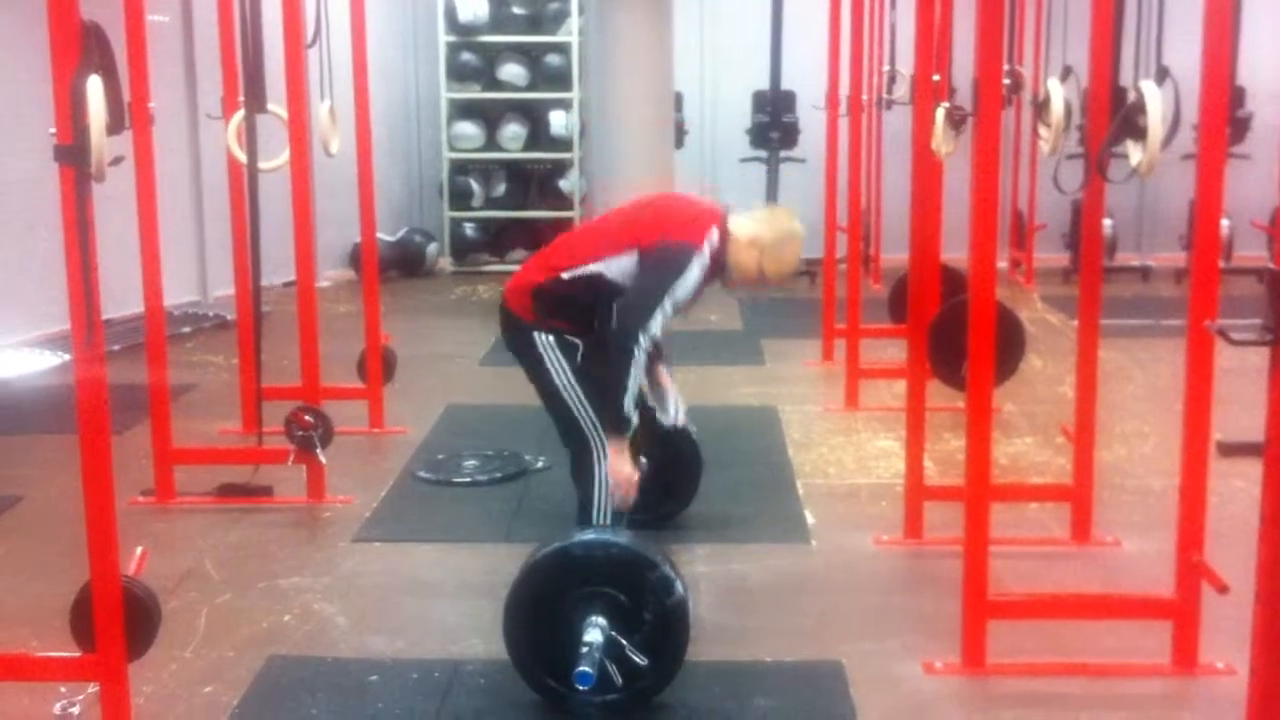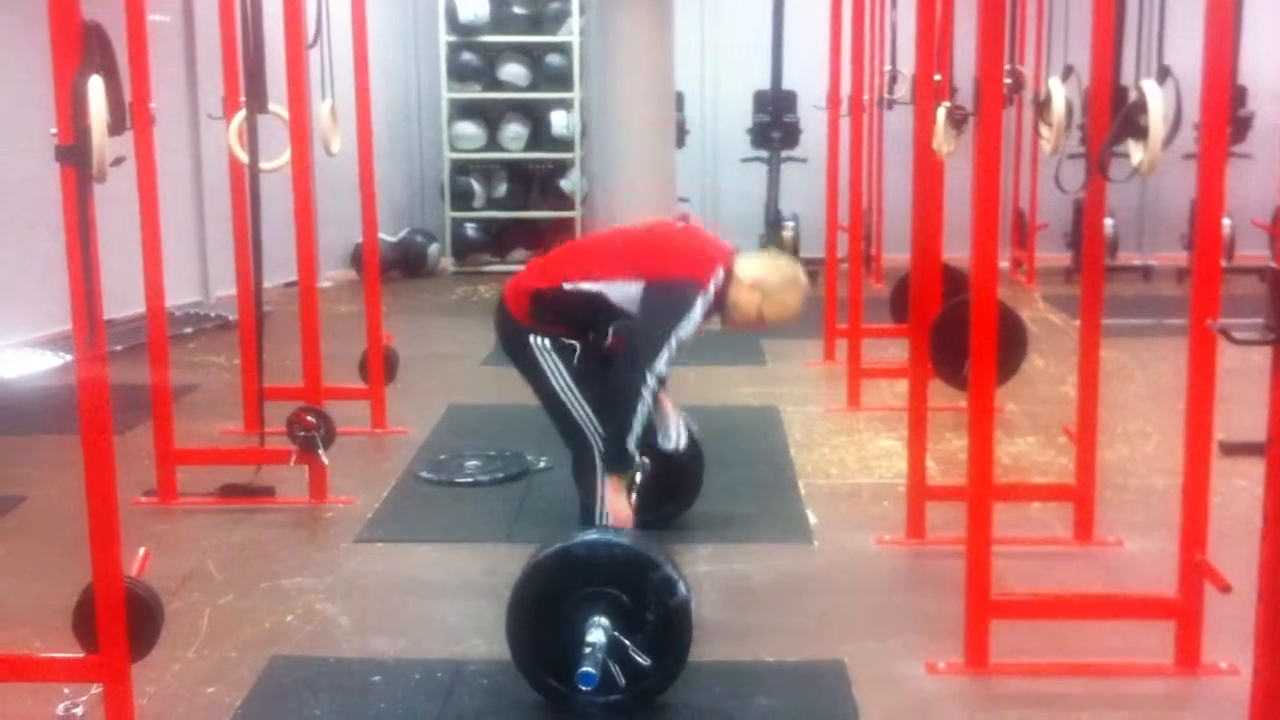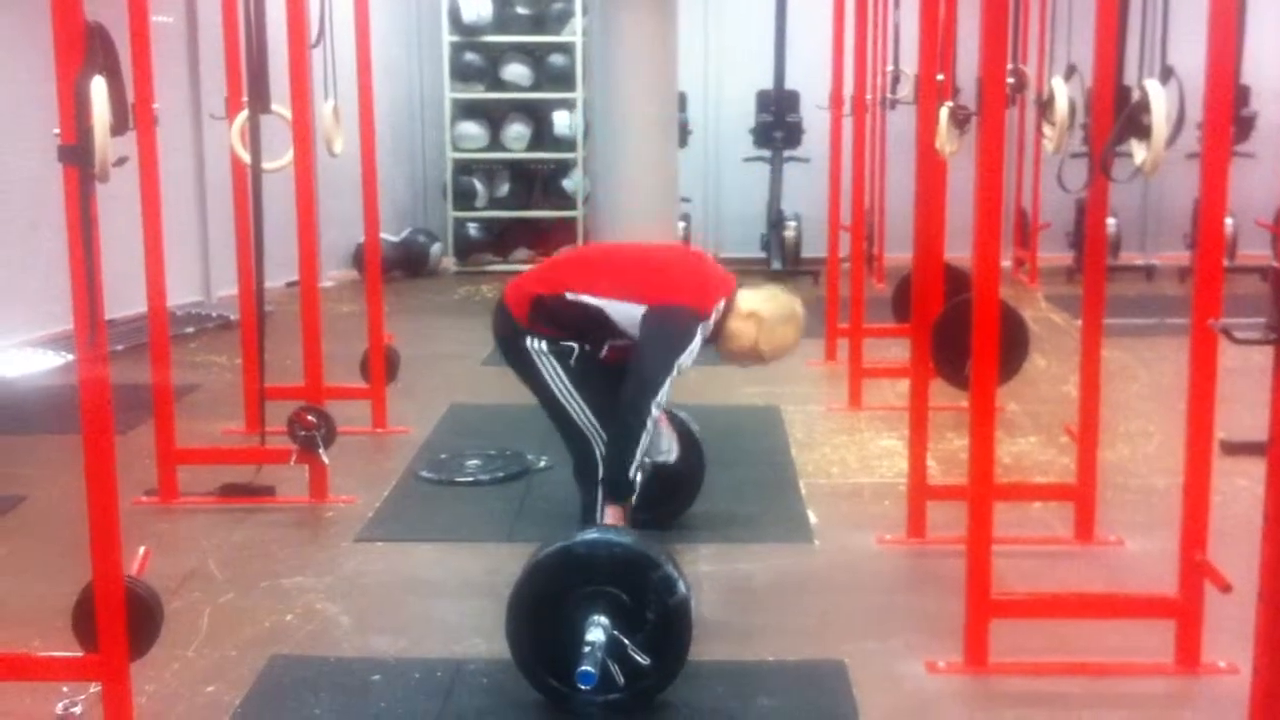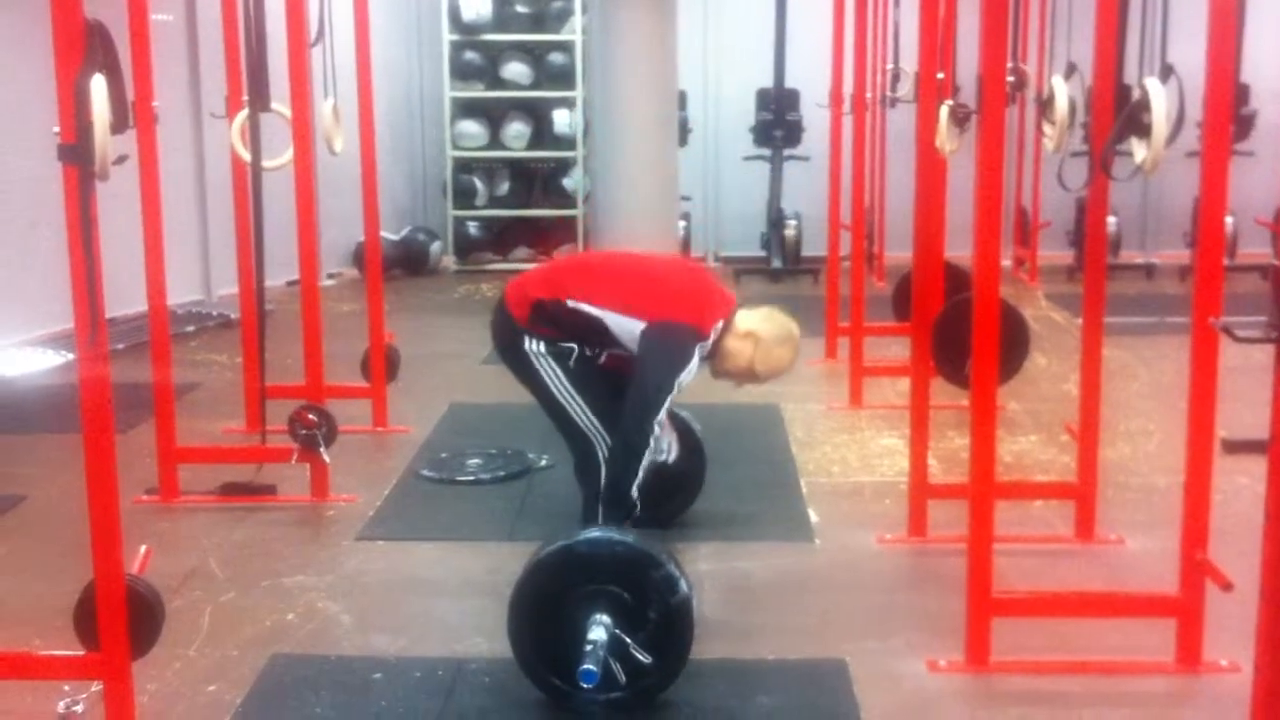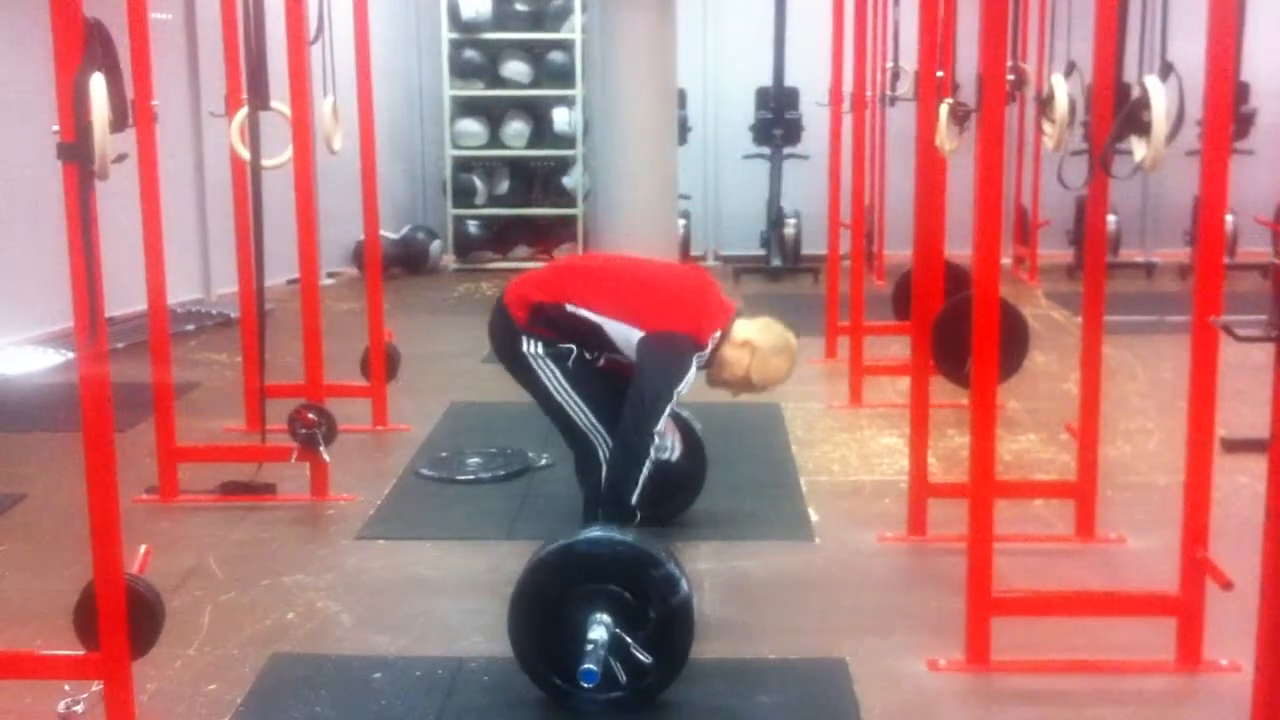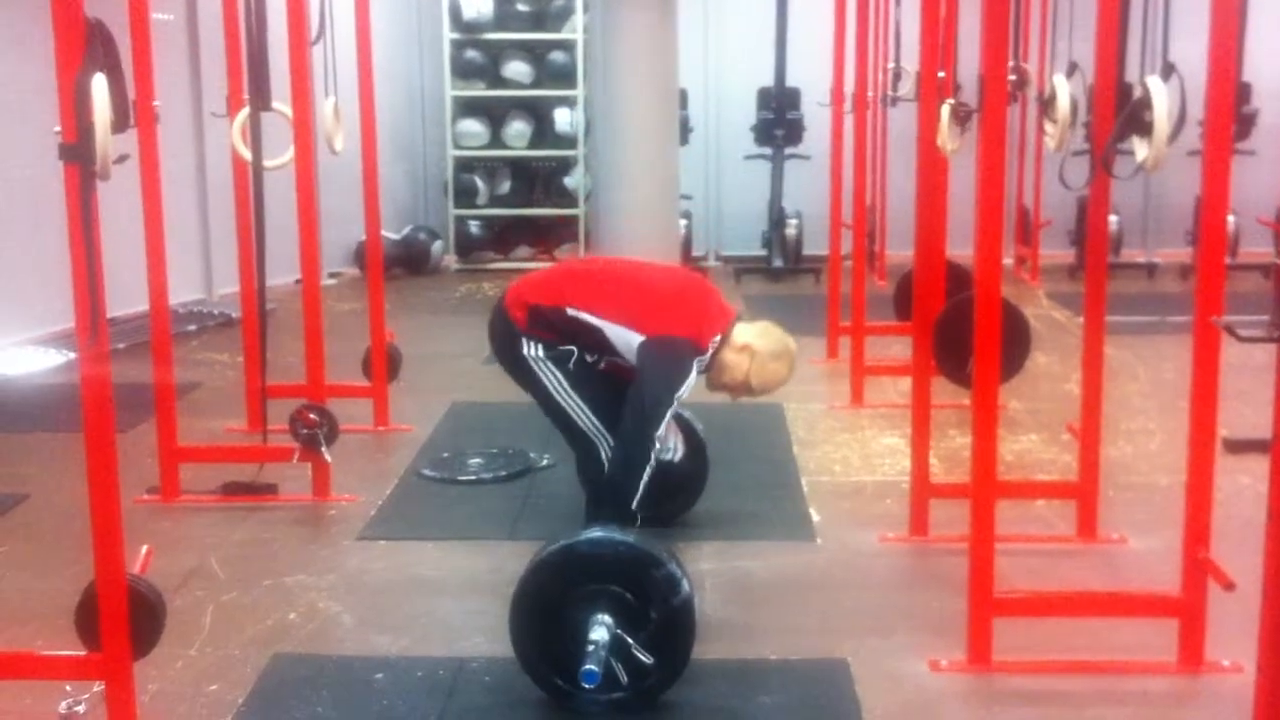
dt=0.1s
person 1, frame 1
left shoulder: (705, 227)
right shoulder: (692, 251)
right elbow: (632, 337)
left wrist: (657, 368)
right wrist: (618, 442)
left hip: (565, 310)
right hip: (537, 316)
right knee: (598, 444)
person 1, frame 2
left shoulder: (705, 258)
right shoulder: (693, 287)
right elbow: (636, 371)
left wrist: (659, 394)
right wrist: (617, 480)
left hip: (563, 312)
right hip: (534, 321)
right knee: (600, 446)
person 1, frame 3
left shoulder: (713, 288)
right shoulder: (690, 318)
right elbow: (636, 409)
left wrist: (657, 411)
right wrist: (615, 505)
left hip: (559, 308)
right hip: (530, 321)
left knee: (619, 413)
right knee: (602, 445)
person 1, frame 4
left shoulder: (710, 300)
right shoulder: (688, 337)
right elbow: (637, 425)
left wrist: (656, 416)
right wrist: (617, 520)
left hip: (555, 308)
right hip: (529, 323)
right knee: (603, 446)
person 1, frame 5
left shoulder: (710, 308)
right shoulder: (682, 347)
right elbow: (637, 438)
left wrist: (659, 414)
left hip: (551, 309)
right hip: (527, 324)
left knee: (622, 418)
right knee: (604, 446)
person 1, frame 6
left shoulder: (711, 312)
right shoulder: (682, 351)
right elbow: (637, 442)
left wrist: (661, 415)
left hip: (551, 309)
right hip: (527, 326)
left knee: (622, 420)
right knee: (606, 446)
